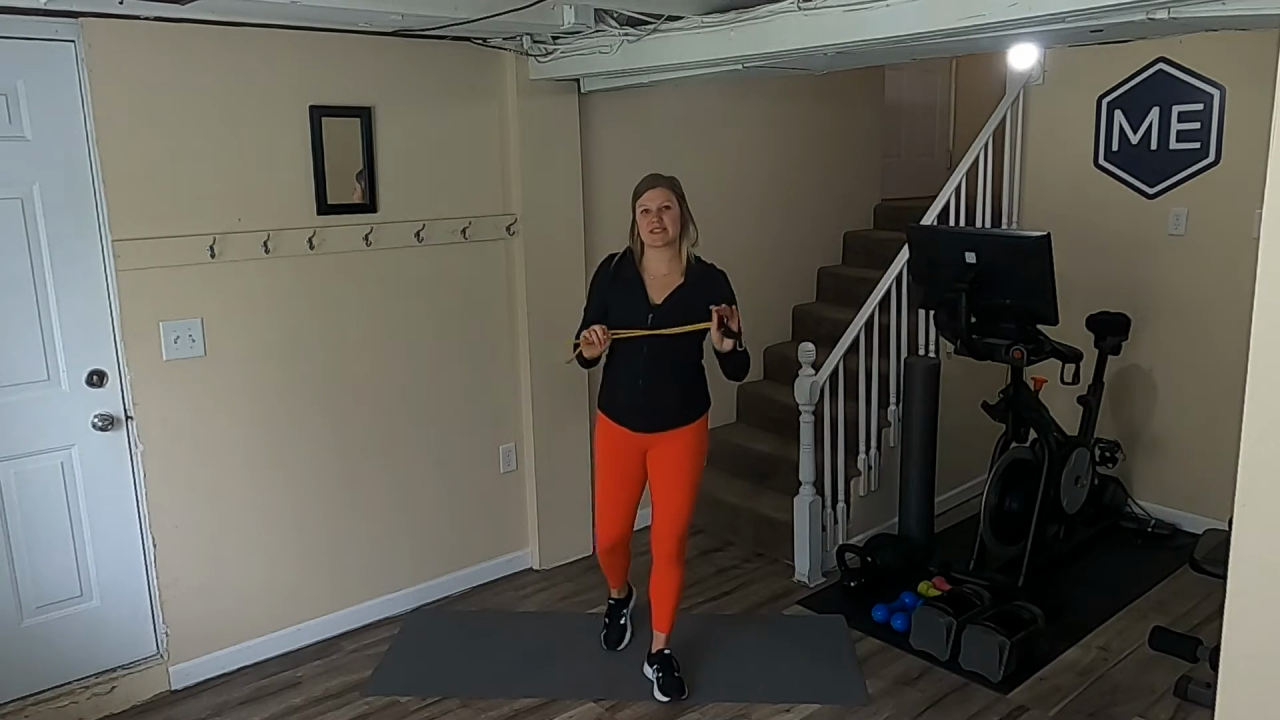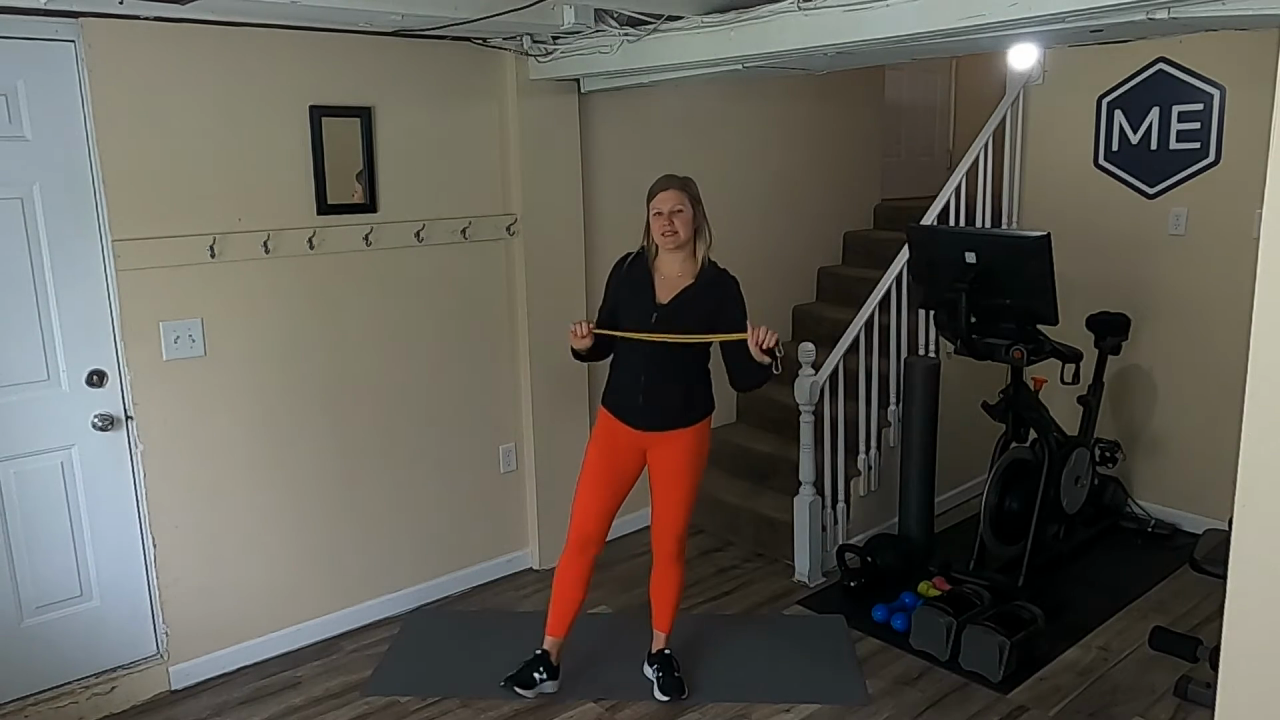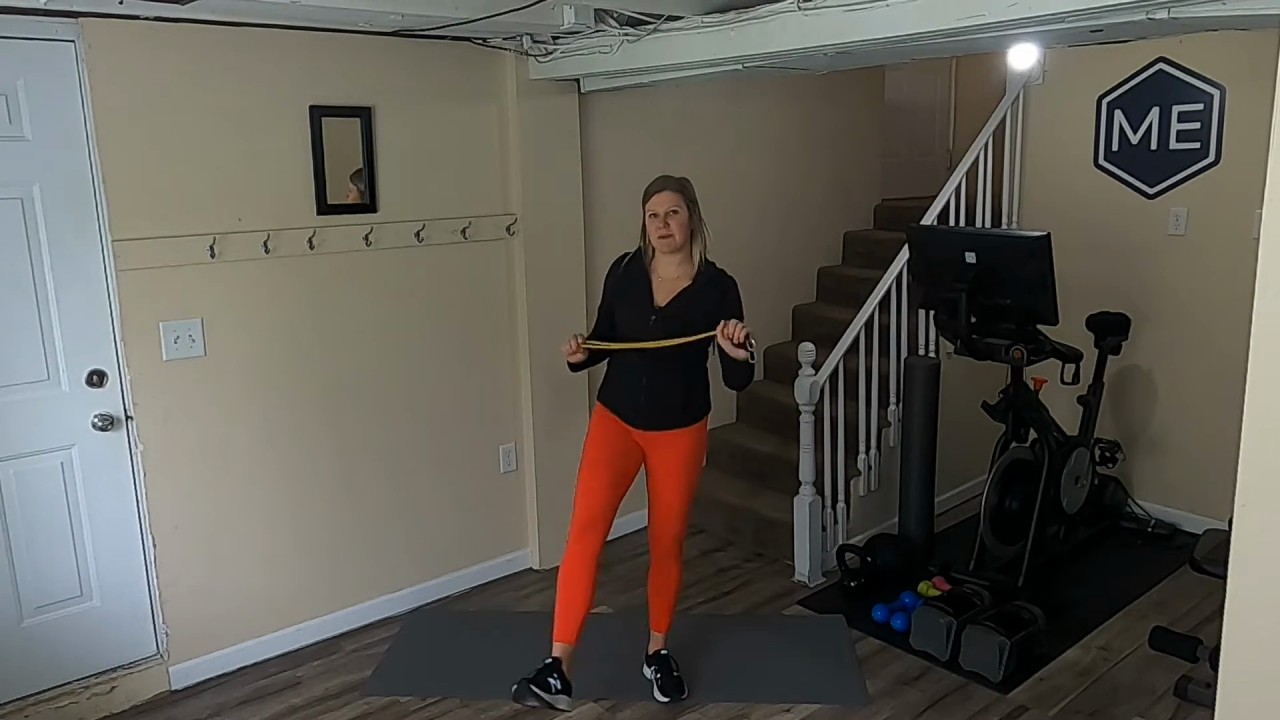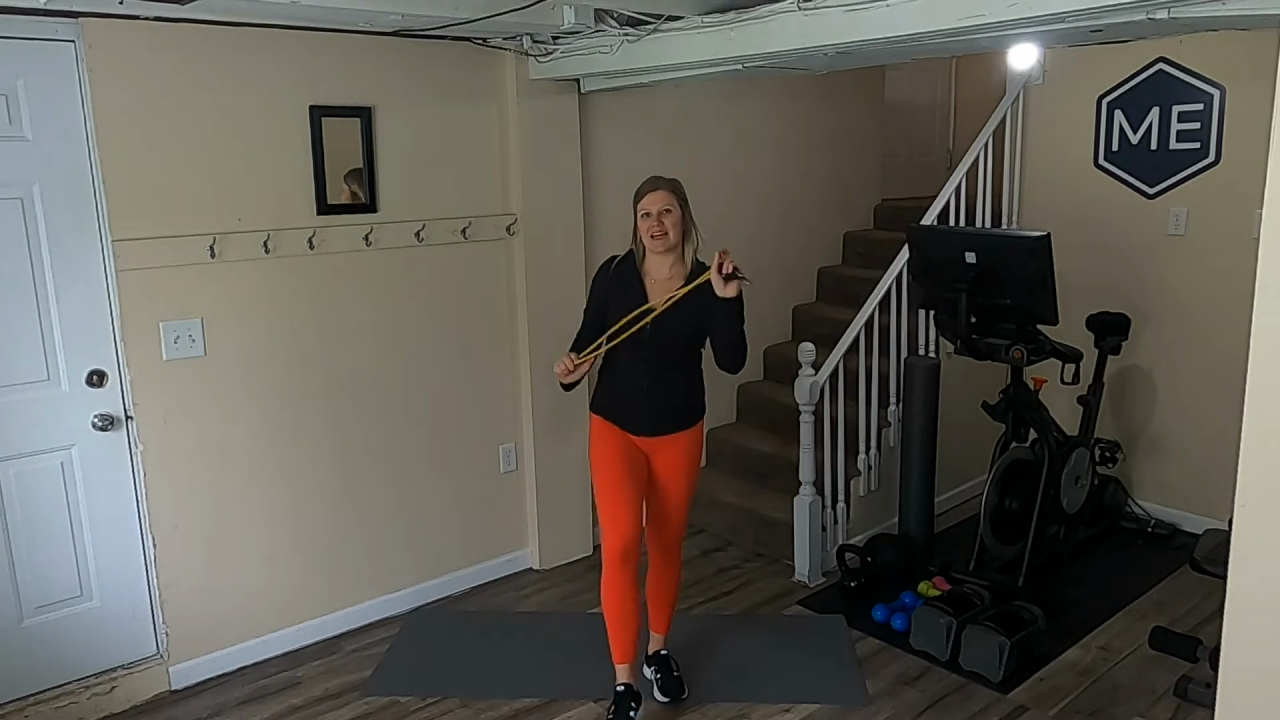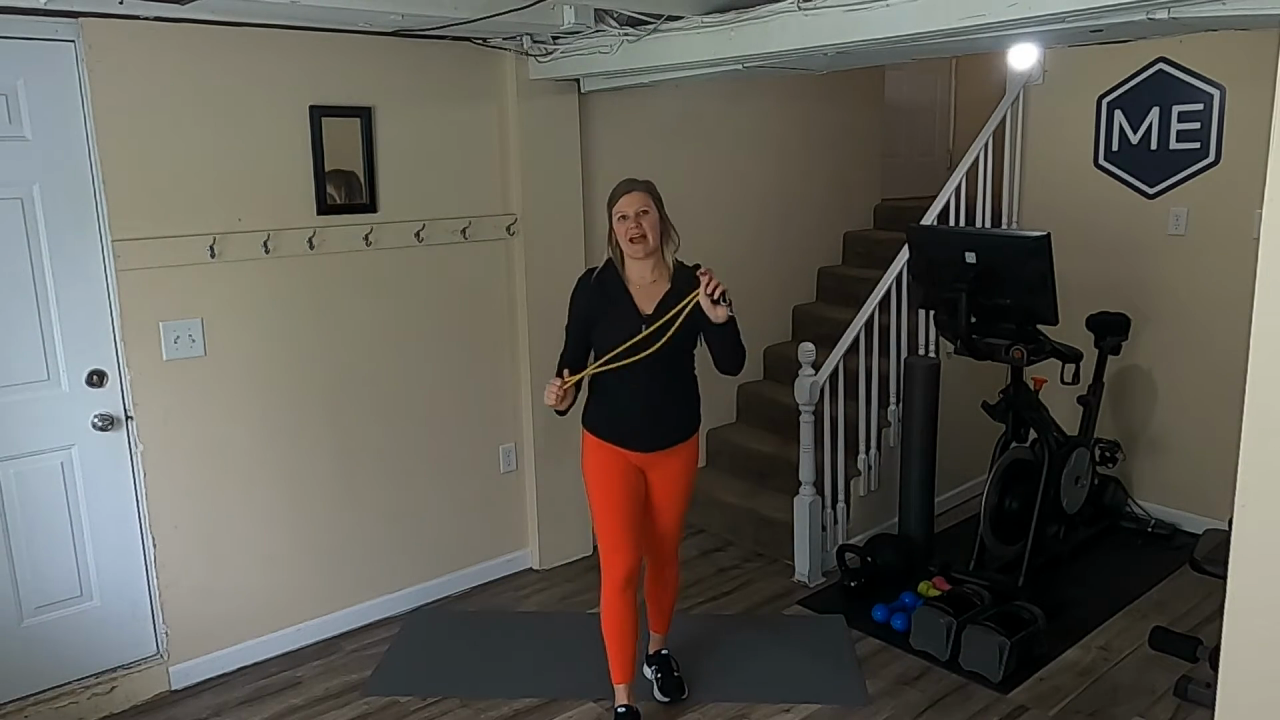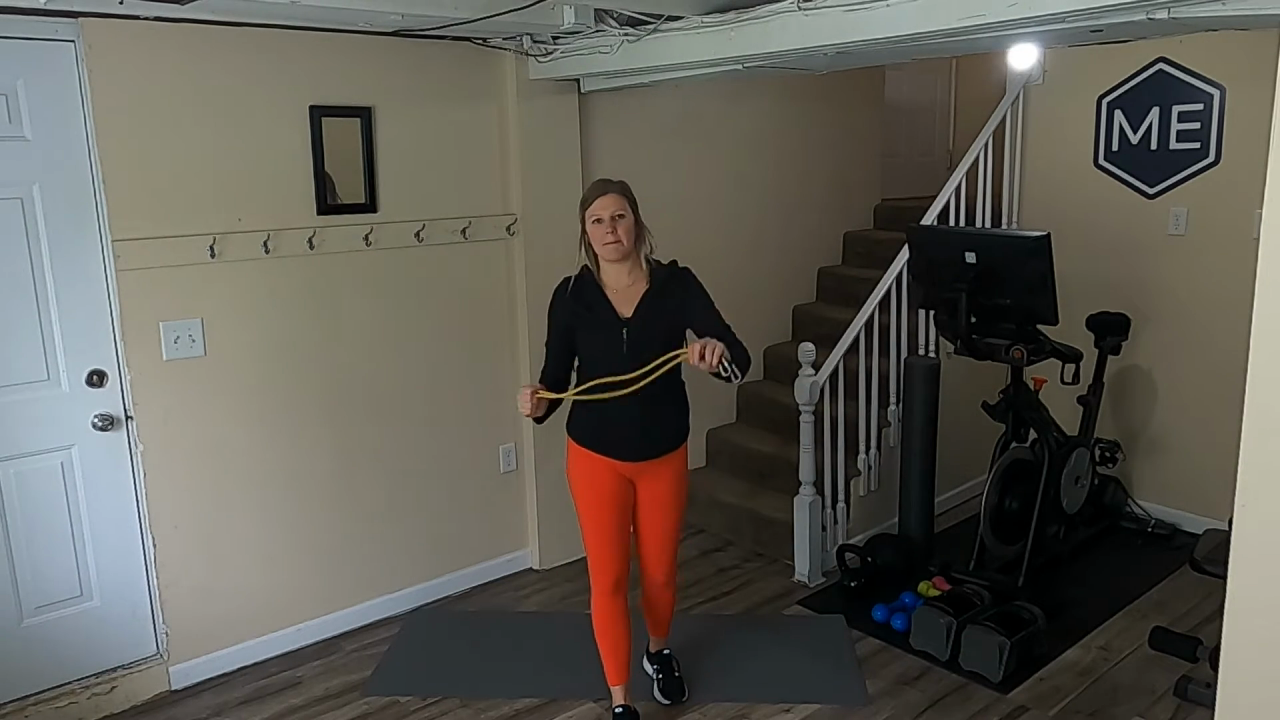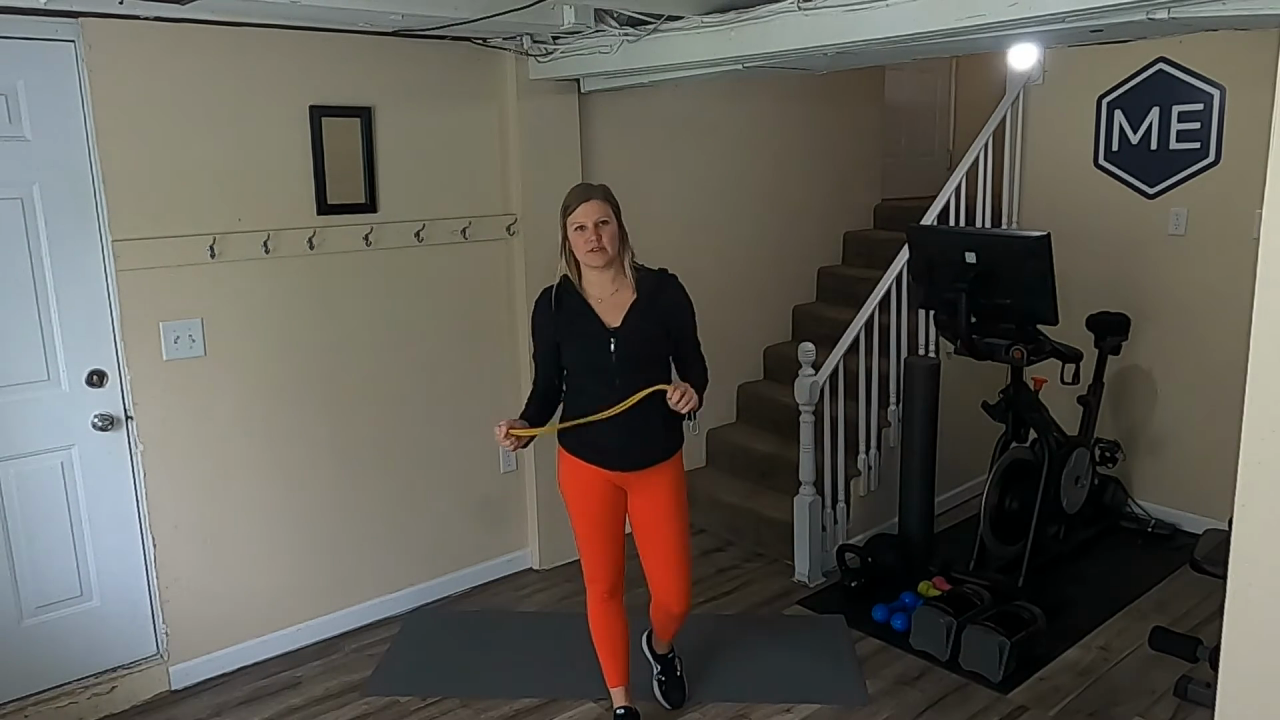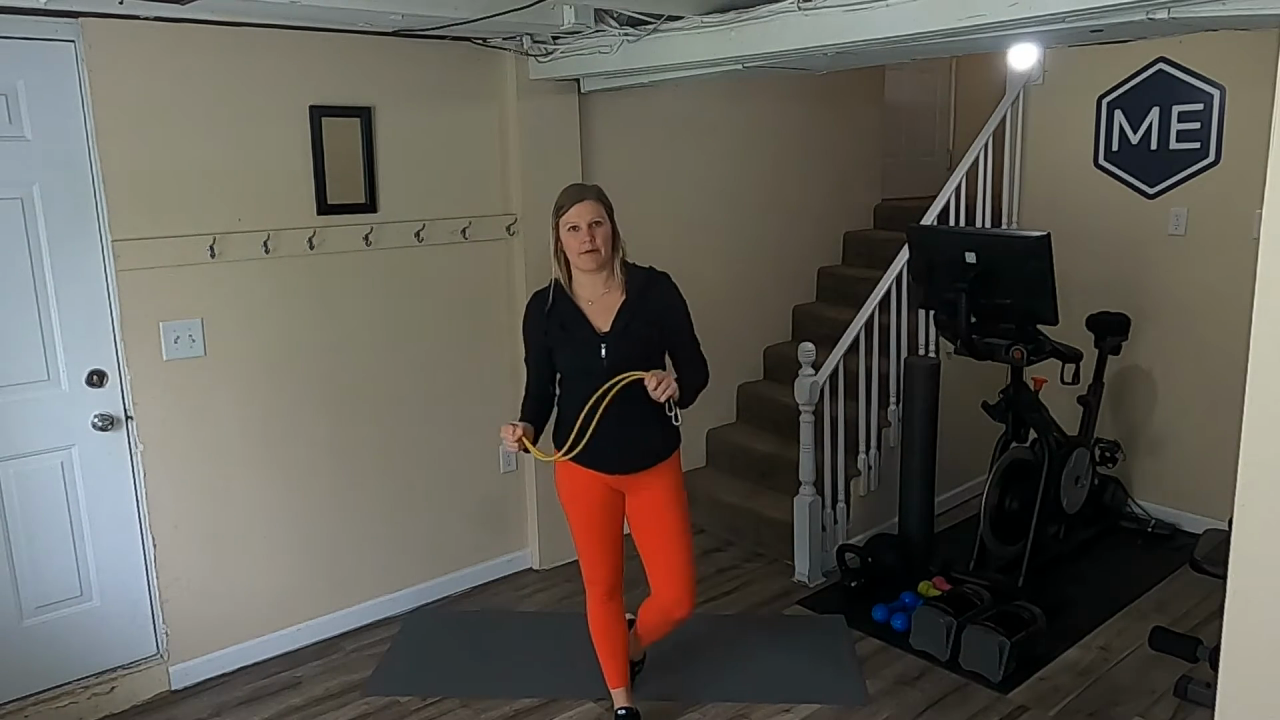
dt=0.3s
person 1, frame 1
left shoulder: (709, 281)
right shoulder: (612, 272)
left elbow: (737, 372)
right elbow: (589, 349)
left wrist: (727, 344)
right wrist: (588, 350)
left hip: (681, 430)
right hip: (617, 424)
left knee: (669, 545)
right knee: (610, 534)
left ankle: (660, 652)
right ankle: (621, 596)
person 1, frame 2
left shoulder: (719, 286)
right shoulder: (627, 270)
left elbow: (743, 381)
right elbow: (606, 344)
left wrist: (761, 358)
right wrist: (582, 345)
left hip: (682, 432)
right hip: (618, 423)
left knee: (669, 544)
right knee: (583, 534)
left ankle: (660, 652)
right ankle: (549, 654)
person 1, frame 3
left shoulder: (717, 288)
right shoulder: (623, 271)
left elbow: (738, 383)
left wrist: (739, 354)
right wrist: (579, 355)
left hip: (680, 430)
right hip: (615, 419)
left knee: (666, 544)
right knee: (586, 526)
left ankle: (657, 651)
right ankle: (557, 666)
person 1, frame 4
left shoulder: (708, 283)
right shoulder: (613, 274)
left elbow: (731, 362)
right elbow: (589, 339)
left wrist: (728, 300)
right wrist: (571, 369)
left hip: (678, 434)
right hip: (614, 427)
left knee: (667, 547)
right knee: (620, 545)
left ankle: (657, 652)
person 1, frame 5
left shoulder: (692, 284)
right shoulder: (593, 287)
left elbow: (731, 365)
right elbow: (573, 359)
left wrist: (720, 316)
right wrist: (562, 392)
left hip: (676, 446)
right hip: (609, 447)
left knee: (664, 557)
right knee: (620, 570)
left ankle: (658, 650)
person 1, frame 6
left shoulder: (676, 284)
right shoulder: (571, 295)
left elbow: (739, 361)
right elbow: (557, 373)
left wrist: (718, 351)
right wrist: (538, 403)
left hip: (664, 455)
right hip: (595, 457)
left knee: (660, 572)
right knee: (608, 578)
left ankle: (659, 650)
person 1, frame 7
left shoulder: (663, 291)
right shoulder: (553, 305)
left elbow: (693, 369)
right elbow: (547, 388)
left wrist: (690, 393)
right wrist: (523, 425)
left hip: (657, 463)
right hip: (586, 465)
left knee: (674, 594)
right knee: (604, 586)
left ankle: (661, 648)
person 1, frame 8
left shoulder: (655, 291)
right shoulder: (544, 308)
left elbow: (696, 368)
right elbow: (540, 388)
left wrist: (676, 387)
right wrist: (527, 427)
left hip: (655, 466)
right hip: (583, 468)
left knee: (677, 598)
right knee: (603, 589)
left ankle: (633, 640)
